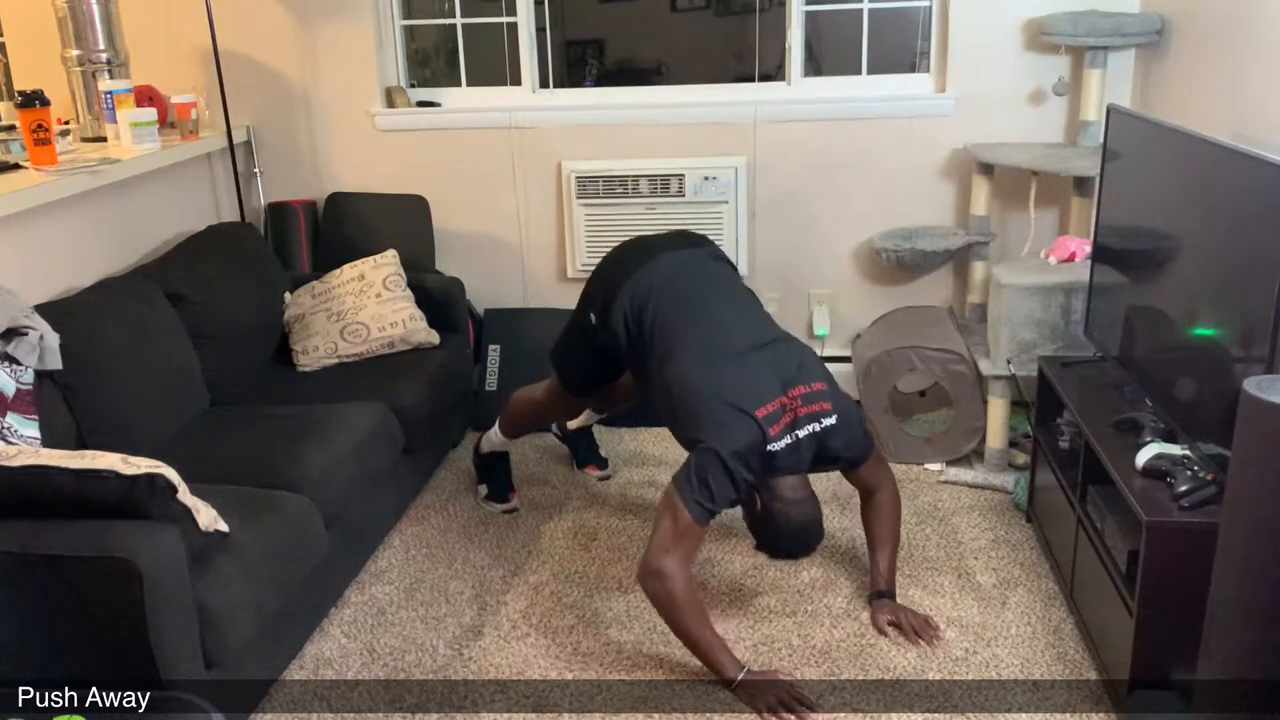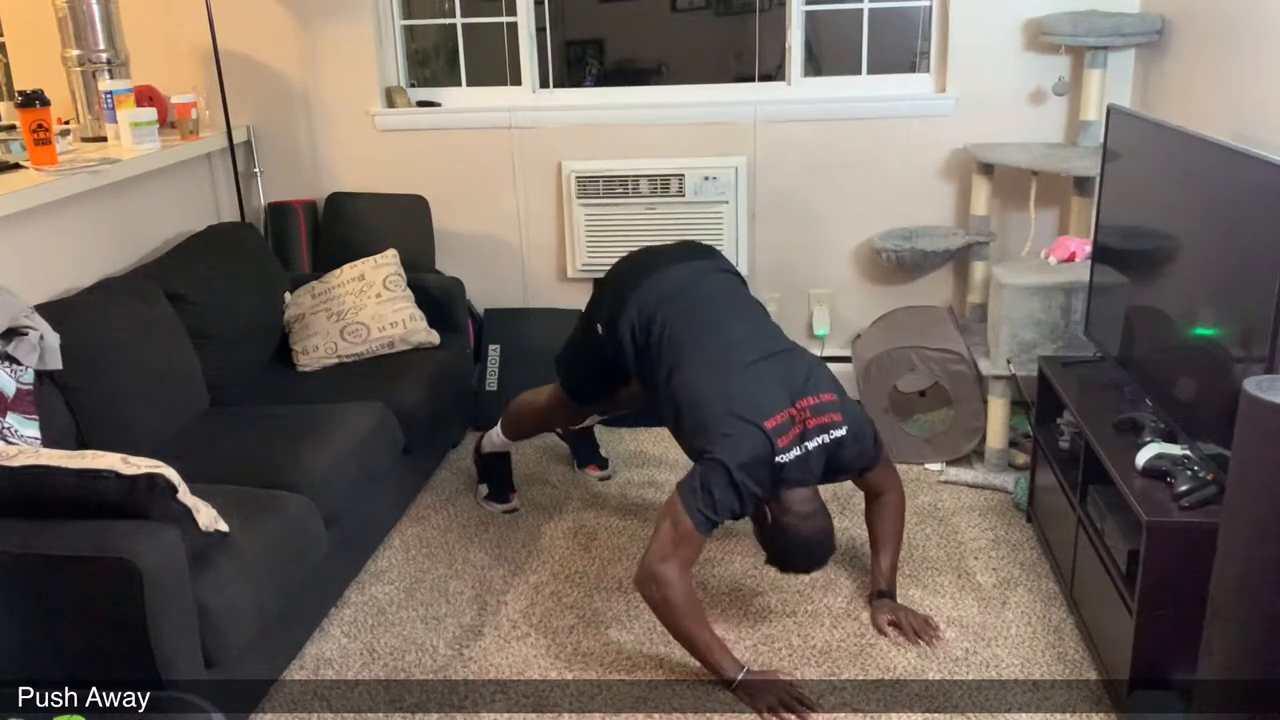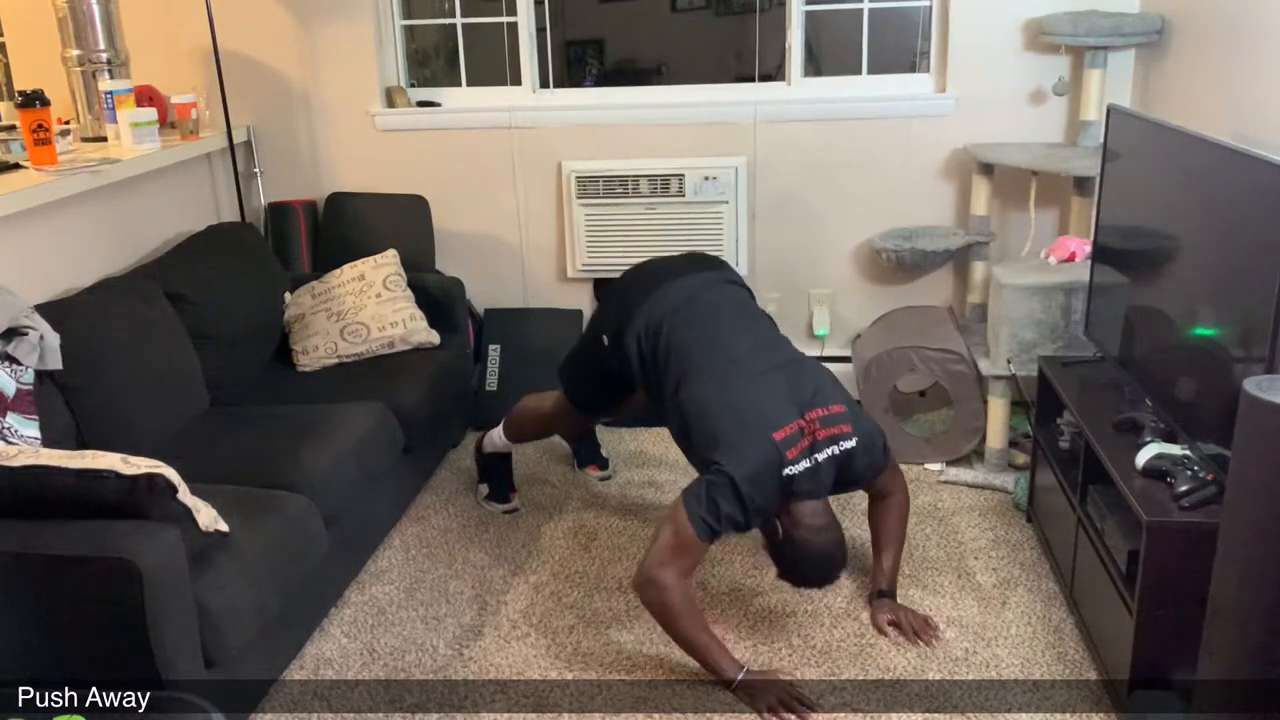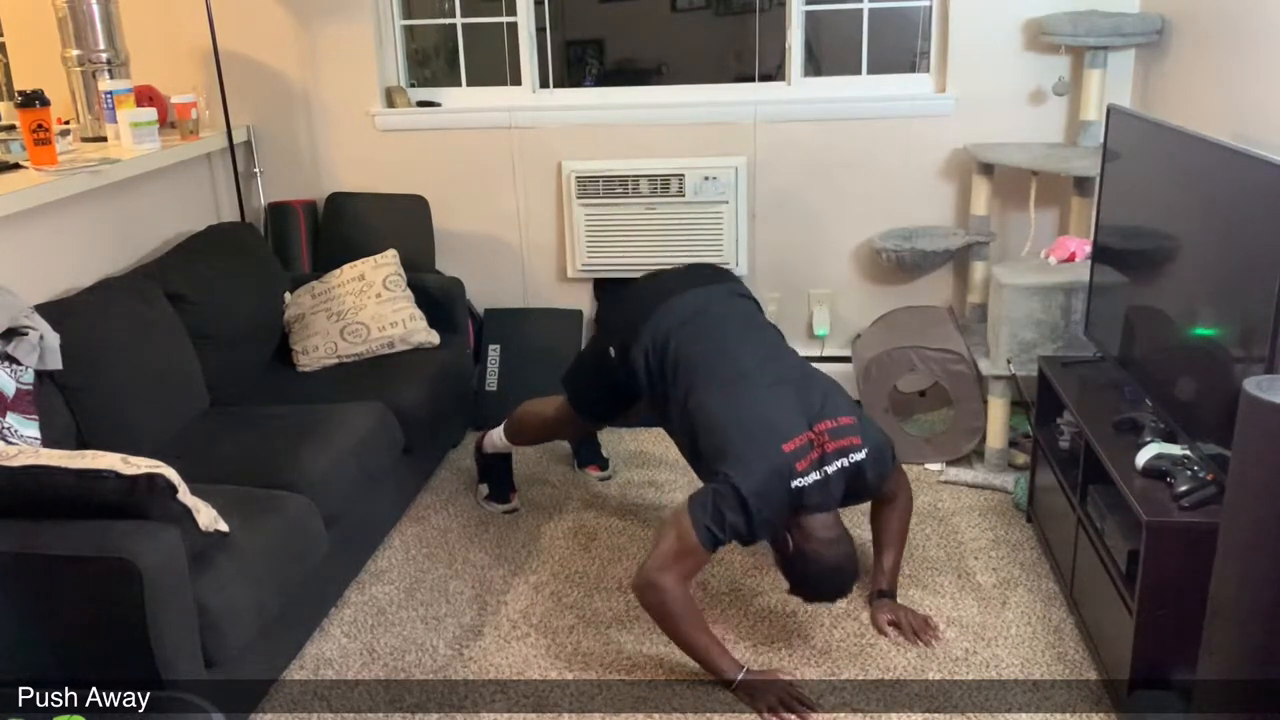
dt=0.1s
person 1, frame 1
left shoulder: (835, 418)
right shoulder: (731, 453)
left elbow: (881, 486)
right elbow: (661, 572)
left wrist: (883, 594)
right wrist: (739, 677)
left hip: (698, 261)
right hip: (628, 288)
left knee: (634, 379)
right knee: (565, 398)
left ankle: (578, 425)
right ankle: (493, 446)
person 1, frame 2
left shoulder: (846, 430)
right shoulder: (739, 466)
left elbow: (886, 489)
right elbow: (658, 575)
left wrist: (883, 593)
right wrist: (738, 677)
left hip: (706, 272)
right hip: (636, 298)
left knee: (629, 390)
right knee: (566, 404)
left ankle: (579, 428)
right ankle: (494, 445)
person 1, frame 3
left shoulder: (854, 437)
right shoulder: (746, 478)
left elbow: (892, 491)
right elbow: (656, 579)
left wrist: (884, 593)
right wrist: (738, 678)
left hip: (713, 283)
right hip: (642, 311)
left knee: (630, 398)
right knee: (570, 412)
left ankle: (582, 428)
right ankle: (495, 446)
person 1, frame 4
left shoulder: (866, 451)
right shoulder: (755, 491)
left elbow: (896, 495)
right elbow: (654, 581)
left wrist: (884, 593)
right wrist: (738, 677)
left hip: (719, 297)
right hip: (648, 321)
right knee: (572, 418)
left ankle: (583, 438)
right ankle: (494, 445)
